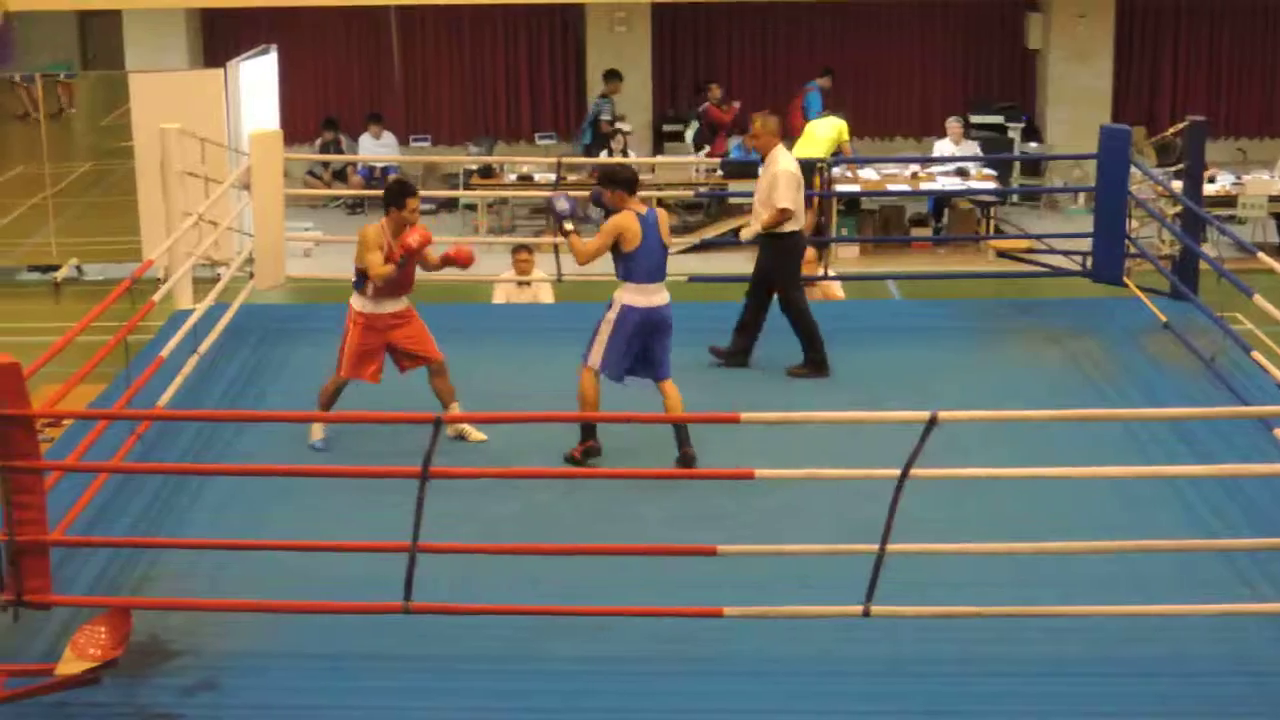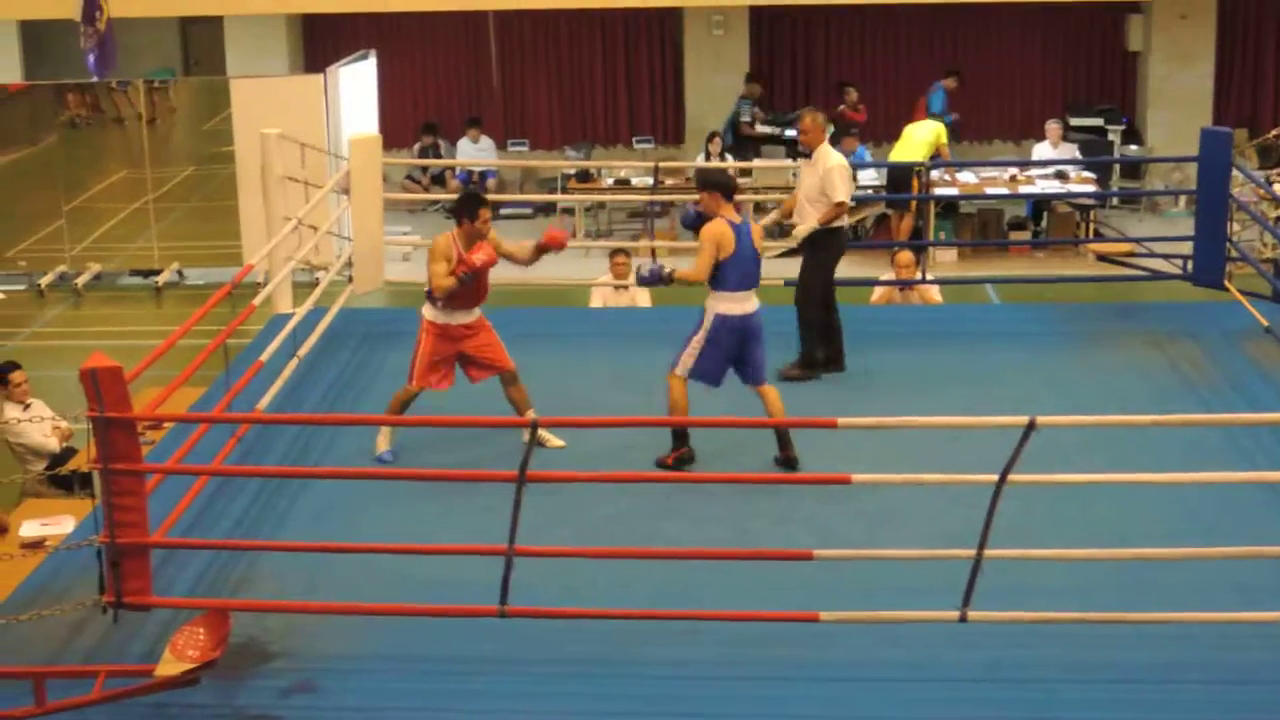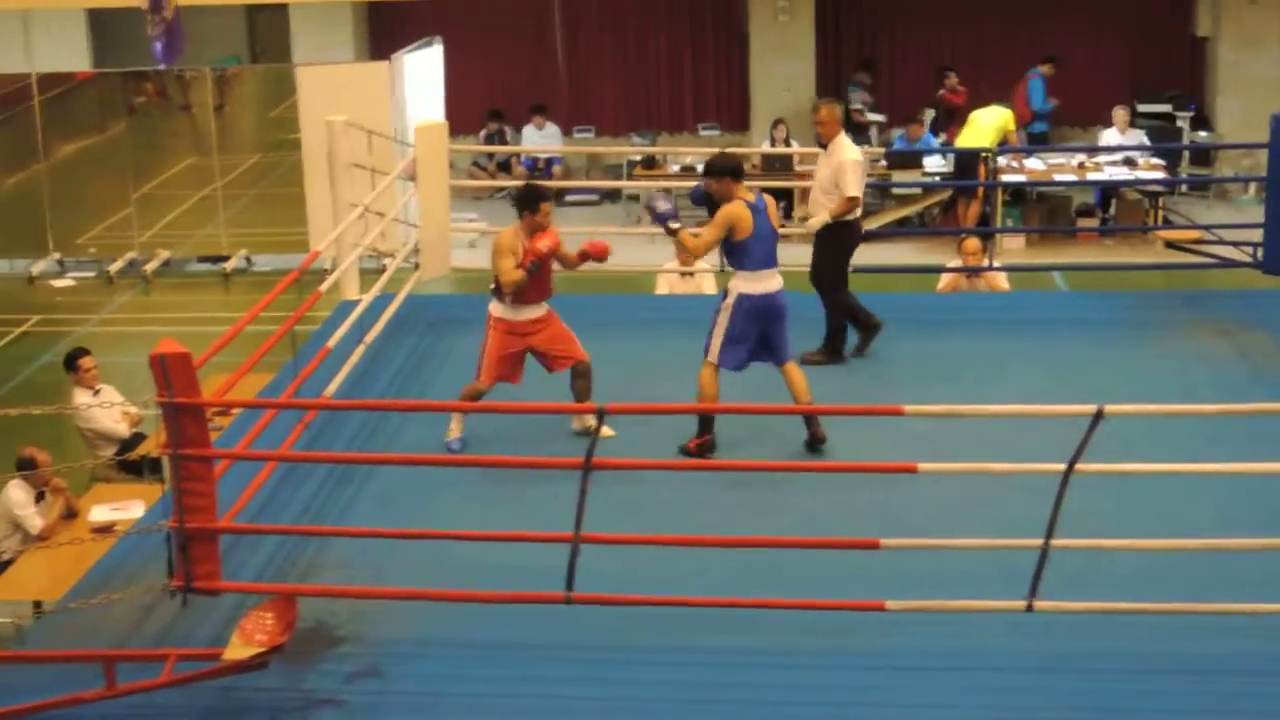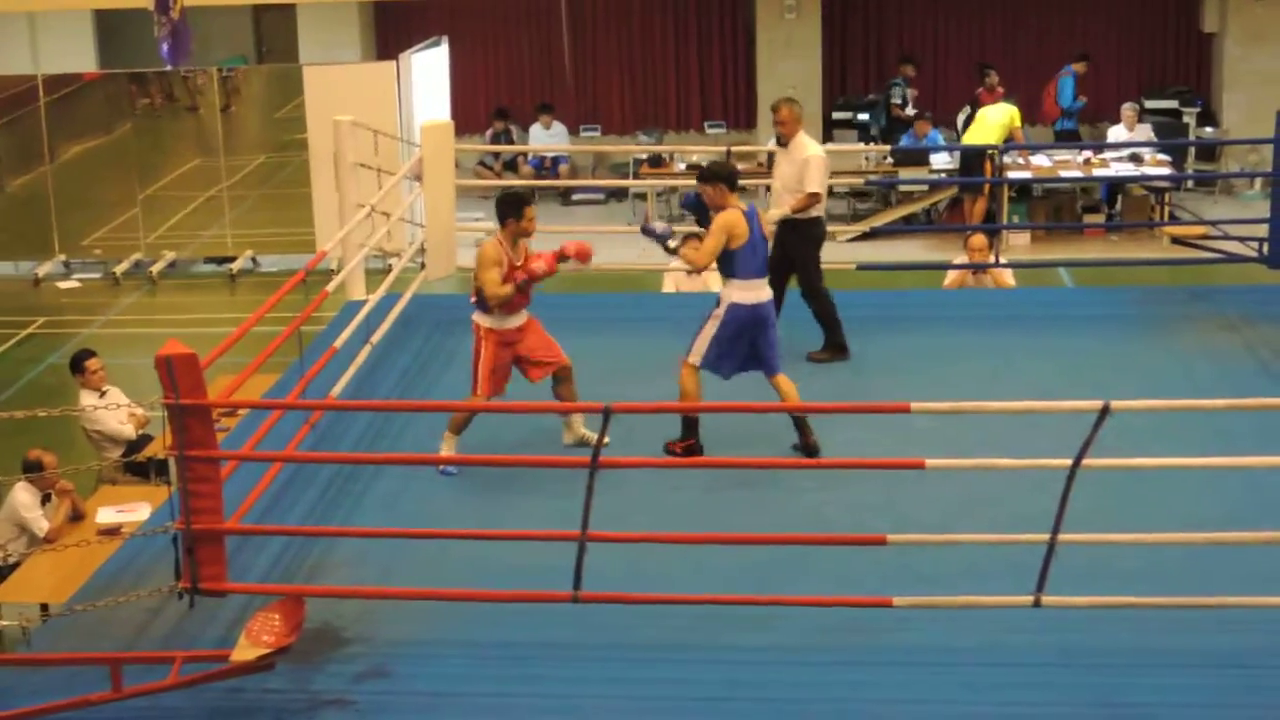
dt=0.5s
person 1, frame 1
left shoulder: (618, 222)
right shoulder: (661, 216)
left elbow: (583, 256)
left wrist: (566, 224)
left hip: (629, 306)
right hip: (660, 305)
left knee: (590, 369)
right knee: (663, 379)
left ankle: (588, 441)
right ankle: (685, 448)
person 1, frame 2
left shoulder: (712, 229)
right shoulder: (754, 227)
left elbow: (699, 276)
left wrist: (666, 274)
left hip: (721, 314)
right hip: (750, 313)
left knee: (678, 375)
right knee: (761, 382)
left ankle: (681, 448)
right ankle: (787, 450)
person 1, frame 3
left shoulder: (730, 212)
right shoulder: (769, 203)
left elbow: (697, 250)
left wrist: (671, 224)
right wrist: (712, 221)
left hip: (745, 294)
right hip: (774, 292)
left knee: (711, 363)
right knee: (785, 361)
left ankle: (704, 436)
right ankle: (814, 427)
person 1, frame 4
left shoulder: (725, 219)
right shoulder: (755, 214)
left elbow: (701, 261)
left wrist: (671, 242)
right wrist: (705, 224)
left hip: (736, 303)
right hip: (762, 301)
left knee: (690, 365)
right knee: (774, 372)
left ankle: (690, 439)
right ankle: (807, 437)
person 2, frame 1
left shoulder: (413, 230)
right shoulder: (371, 234)
left elbow: (427, 264)
right elbow: (379, 277)
left wrist: (449, 258)
right wrist: (405, 254)
left hip: (400, 310)
right hip: (367, 314)
left knee: (437, 362)
right knee: (344, 376)
left ankle: (455, 423)
right ankle: (319, 424)
person 2, frame 2
left shoulder: (487, 239)
right shoulder: (442, 246)
left elbow: (520, 257)
right elbow: (437, 290)
left wrist: (541, 247)
right wrist: (470, 270)
left hip: (472, 321)
right hip: (439, 324)
left knee: (509, 371)
right knee: (414, 387)
right ankle: (384, 434)
person 2, frame 3
left shoulder: (546, 235)
right shoulder: (506, 241)
left elbow: (569, 263)
right elbow: (508, 284)
left wrist: (585, 254)
right wrist: (534, 261)
left hip: (539, 315)
right hip: (506, 320)
left knee: (582, 364)
right knee: (484, 384)
left ankle: (584, 419)
right ankle: (457, 423)
person 2, frame 4
left shoulder: (524, 243)
right shoulder: (490, 250)
left elbow: (540, 273)
right elbow: (494, 296)
left wrist: (563, 255)
right wrist: (526, 277)
left hip: (521, 322)
right hip: (493, 329)
left knee: (563, 368)
right knee: (482, 397)
left ankle: (574, 430)
right ankle: (447, 447)
person 3, frame 1
left shoulder: (783, 167)
right shoulder: (772, 162)
left elbow: (785, 212)
left wrist: (755, 228)
right wrist: (759, 229)
left hip: (784, 242)
right hip: (773, 241)
left knee: (792, 302)
right knee: (756, 295)
left ankle: (817, 362)
right ankle: (739, 350)
person 3, frame 2
left shoulder: (834, 164)
right shoulder: (808, 162)
left elbow: (840, 206)
right elbow: (798, 197)
left wrist: (811, 225)
right wrist: (773, 217)
left hip: (827, 238)
right hip: (815, 238)
left knee: (807, 299)
right knee: (823, 298)
left ankle: (809, 362)
right ankle: (831, 356)
person 3, frame 3
left shoulder: (848, 156)
right shoulder: (828, 151)
left elbow: (853, 200)
left wrist: (823, 218)
right wrist: (818, 217)
left hip: (840, 229)
right hip: (828, 228)
left knee: (832, 288)
right knee: (822, 282)
left ankle: (833, 349)
right ankle: (866, 323)
person 3, frame 4
left shoulder: (811, 153)
right shoulder: (782, 149)
left elbow: (814, 196)
left wrist: (784, 212)
right wrist: (776, 217)
left hip: (805, 227)
right hip: (787, 227)
left knee: (811, 287)
right knee: (773, 282)
left ankle: (836, 345)
